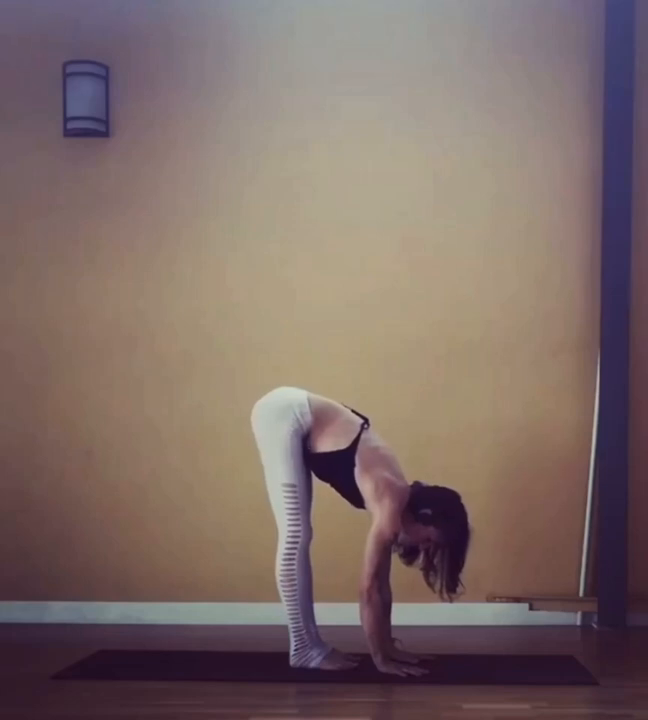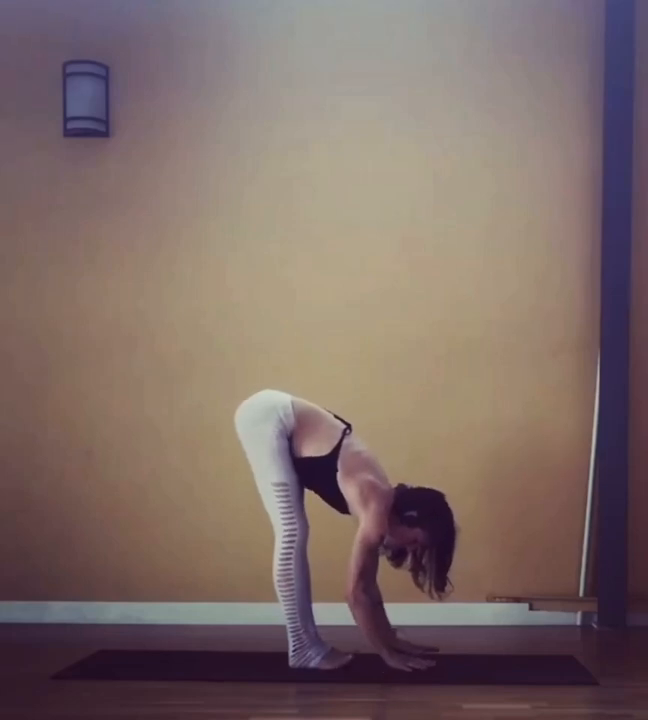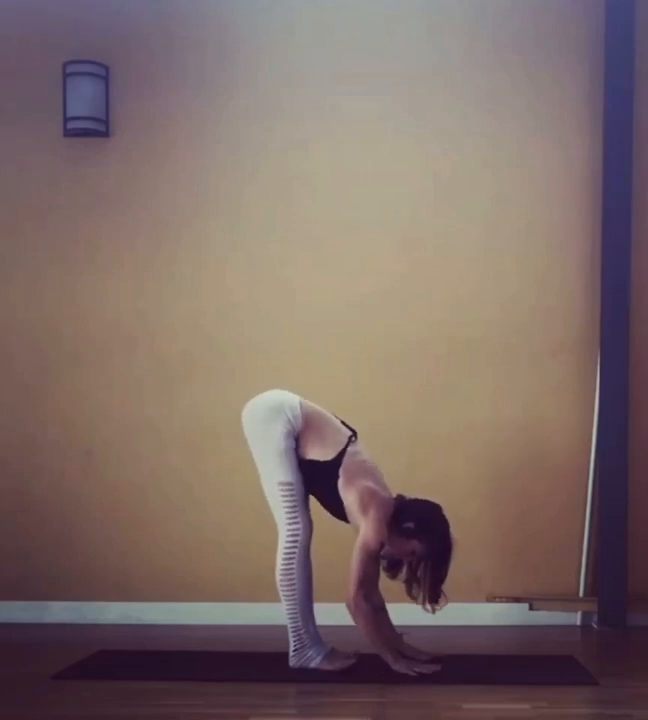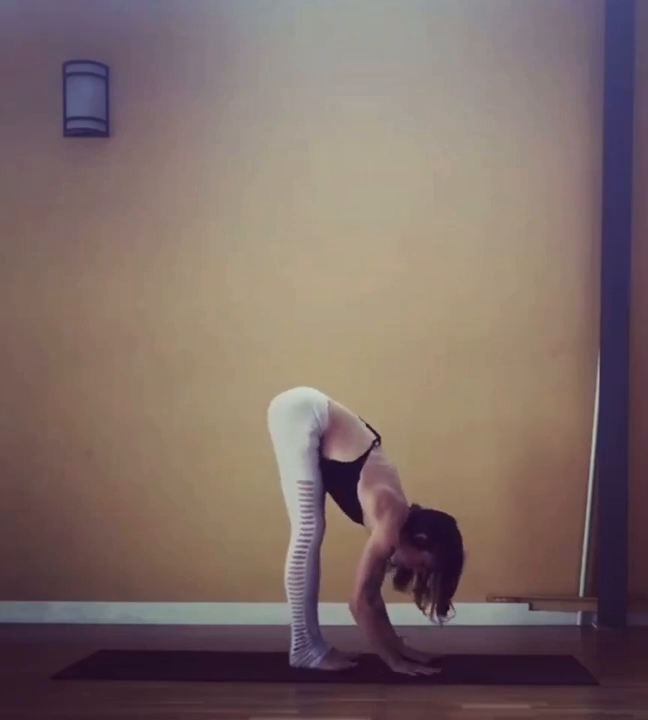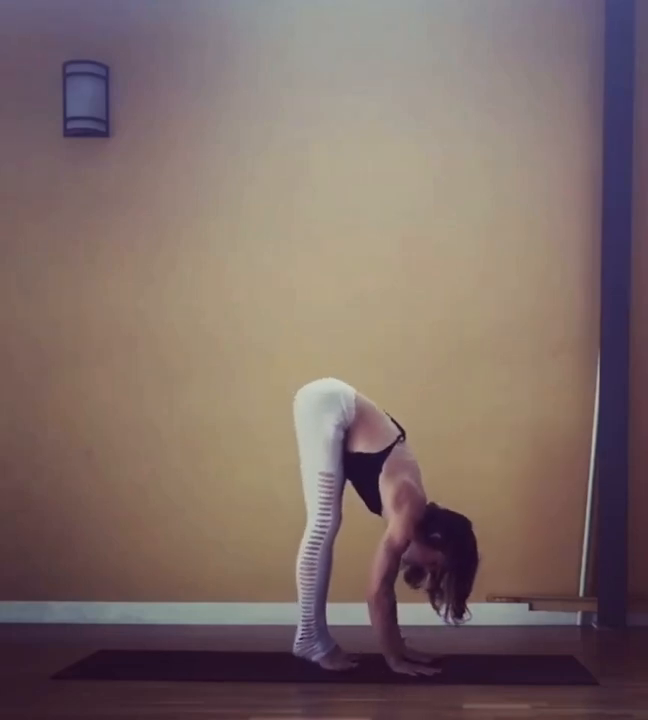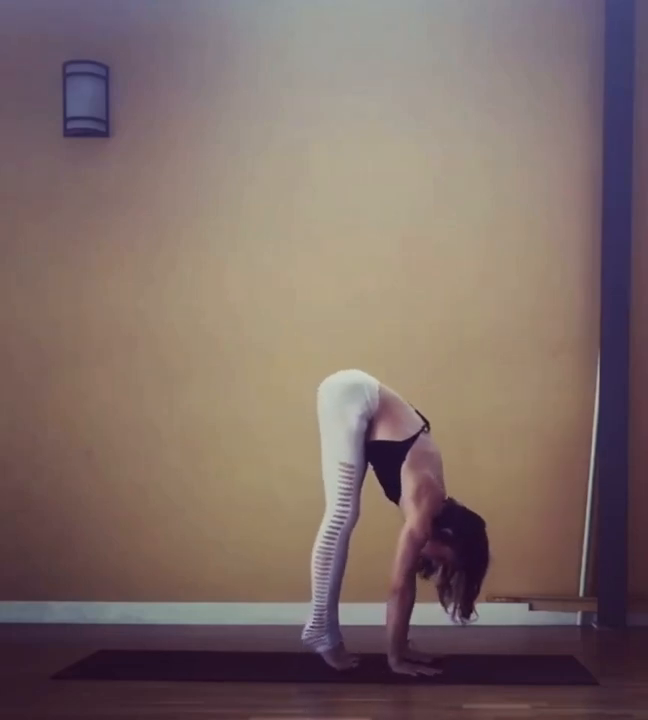
dt=0.5s
person 1, frame 1
left shoulder: (396, 503)
right shoulder: (391, 510)
left elbow: (381, 584)
right elbow: (369, 589)
left wrist: (387, 647)
right wrist: (380, 658)
left hip: (296, 416)
right hip: (283, 413)
left knee: (299, 536)
right knee: (295, 536)
left ankle: (311, 645)
right ankle: (304, 649)
person 1, frame 2
left shoulder: (381, 505)
right shoulder: (377, 513)
left elbow: (367, 586)
right elbow: (355, 592)
left wrist: (392, 641)
right wrist: (388, 653)
left hip: (280, 419)
right hip: (267, 415)
left knee: (295, 535)
right knee: (291, 535)
left ankle: (309, 644)
right ankle: (302, 648)
person 1, frame 3
left shoulder: (380, 516)
right shoulder: (377, 521)
left elbow: (369, 593)
right elbow: (357, 598)
left wrist: (398, 645)
right wrist: (393, 657)
left hip: (285, 417)
right hip: (274, 415)
left knee: (299, 535)
right knee: (295, 535)
left ankle: (309, 644)
right ankle: (303, 649)
person 1, frame 4
left shoulder: (394, 521)
right shoulder: (390, 527)
left elbow: (371, 596)
right elbow: (360, 601)
left wrist: (396, 647)
right wrist: (393, 659)
left hip: (309, 413)
right hip: (301, 412)
left knee: (311, 534)
right knee: (308, 534)
left ankle: (311, 644)
right ankle: (304, 648)
person 1, frame 5
left shoulder: (414, 516)
right shoulder: (406, 521)
left elbow: (384, 590)
right elbow: (378, 594)
left wrist: (397, 648)
right wrist: (393, 658)
left hip: (335, 405)
right hip: (327, 404)
left knee: (326, 526)
right knee: (323, 525)
left ankle: (318, 638)
right ankle: (310, 640)
person 1, frame 6
left shoulder: (432, 507)
right shoulder: (423, 515)
left elbow: (404, 581)
right elbow: (400, 587)
left wrist: (401, 648)
right wrist: (395, 657)
left hip: (356, 397)
right hip: (352, 395)
left knee: (343, 517)
right knee: (342, 516)
left ankle: (327, 633)
right ankle: (320, 630)
